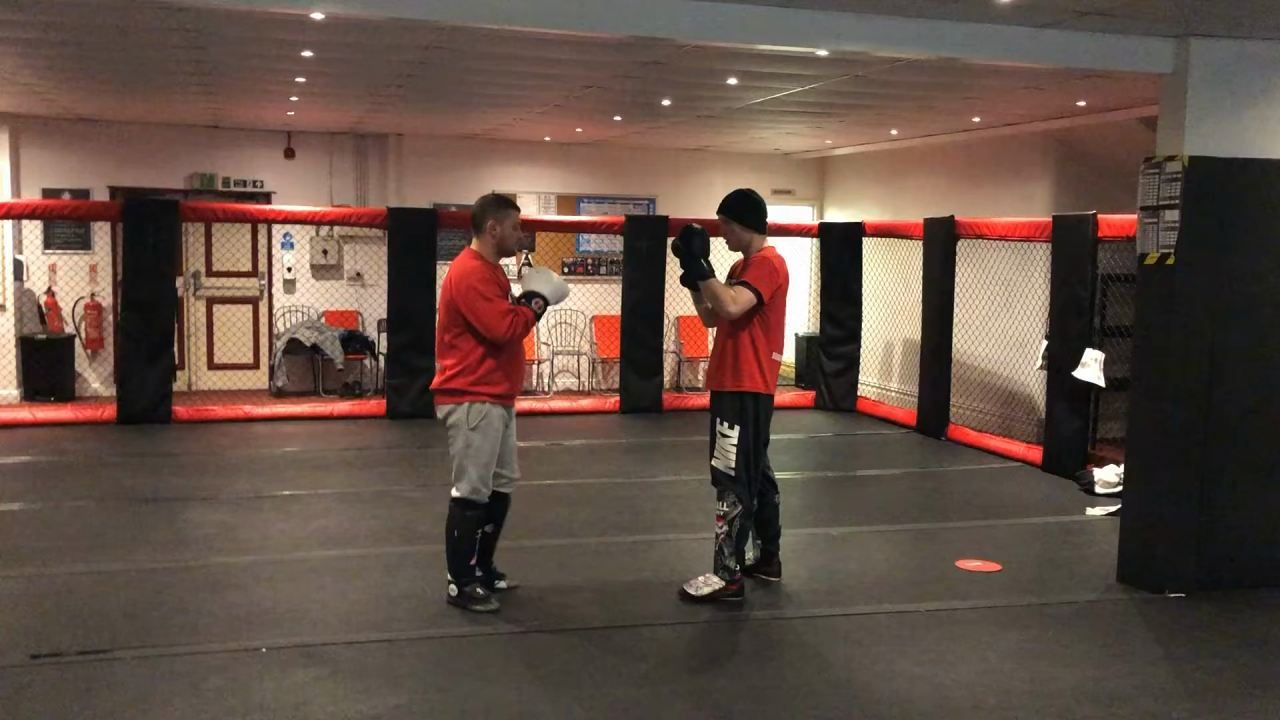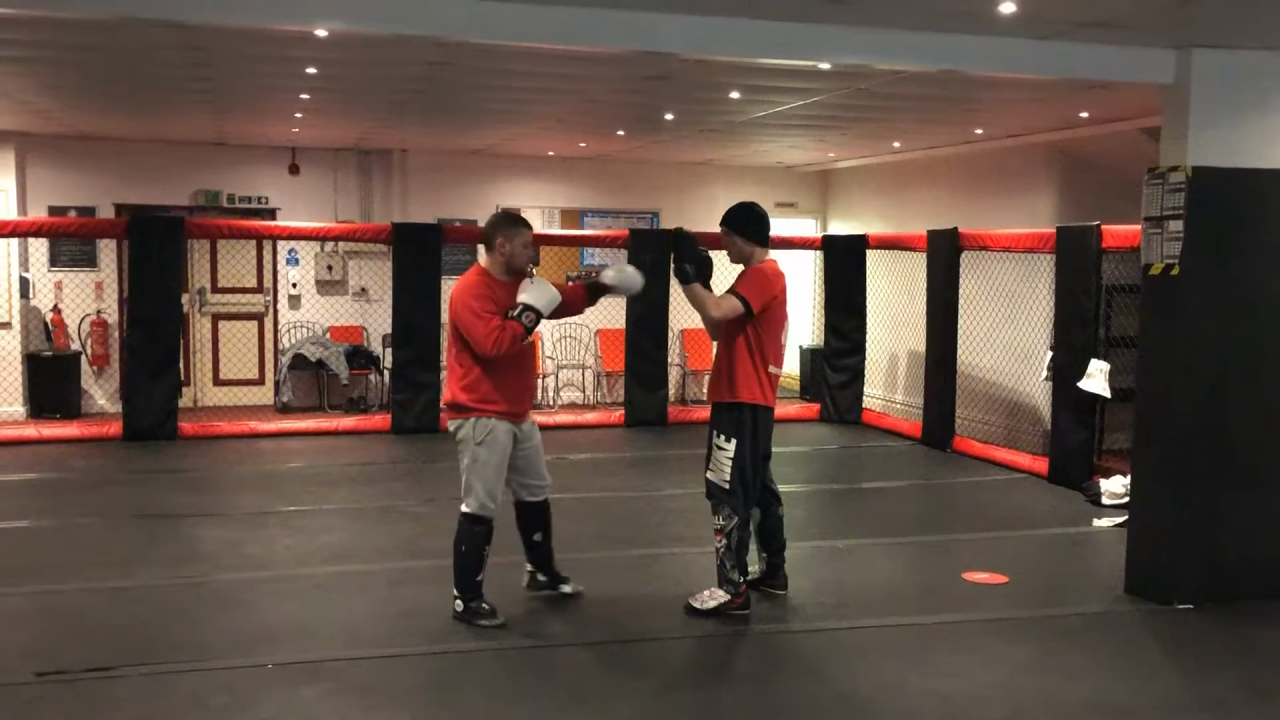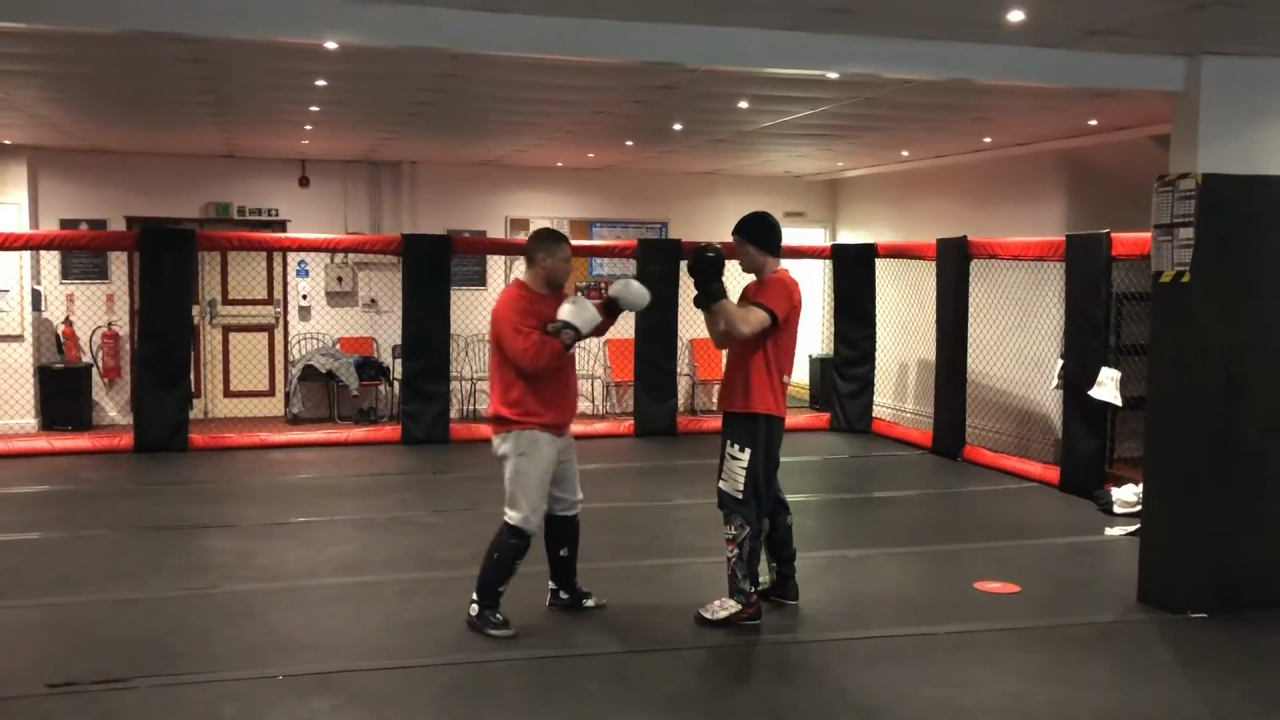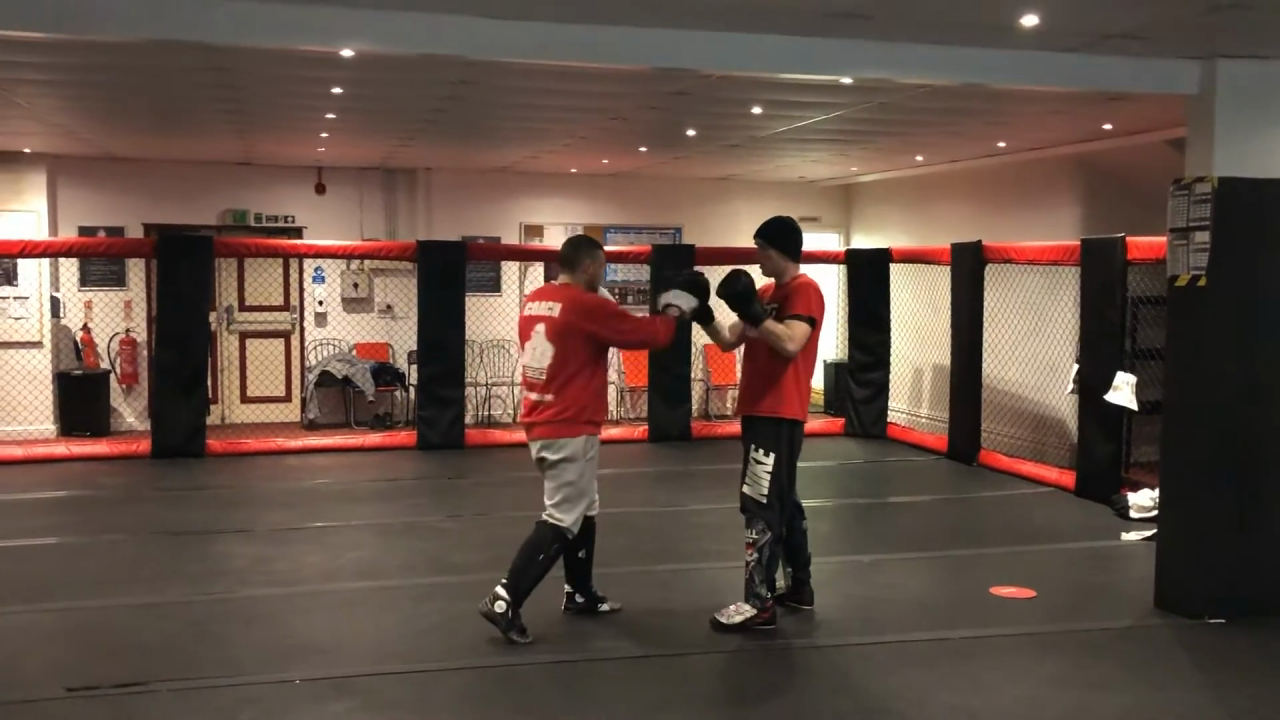
dt=0.4s
person 1, frame 1
left shoulder: (767, 264)
right shoulder: (743, 266)
left elbow: (731, 308)
right elbow: (712, 317)
left wrist: (700, 264)
right wrist: (692, 275)
left hip: (744, 388)
right hip: (741, 386)
left knee: (731, 478)
right knee: (755, 473)
left ankle: (728, 575)
right ankle: (767, 559)
person 1, frame 2
left shoulder: (762, 276)
right shoulder: (754, 277)
left elbow: (715, 311)
right elbow: (718, 330)
left wrist: (684, 271)
right wrist: (701, 282)
left hip: (742, 401)
right hip: (751, 400)
left knee: (726, 490)
right knee: (758, 485)
left ankle: (732, 588)
right ankle: (773, 571)
person 1, frame 3
left shoulder: (779, 285)
right shoulder: (753, 288)
left elbow: (745, 329)
right elbow: (722, 339)
left wrist: (713, 289)
right wrist: (707, 295)
left hip: (755, 410)
right hip: (750, 408)
left knee: (739, 500)
right knee: (766, 495)
left ankle: (744, 598)
right ankle: (784, 581)
person 1, frame 4
left shoulder: (804, 291)
right shoulder: (766, 293)
left elbow: (790, 344)
right elbow: (728, 342)
left wrist: (751, 309)
right wrist: (703, 314)
left hip: (779, 415)
right hip: (760, 411)
left knee: (761, 504)
right knee: (781, 500)
left ankle: (759, 603)
right ankle: (799, 587)
person 2, frame 1
left shoulder: (488, 269)
right shoulder: (469, 274)
right elbow: (505, 329)
left wrist: (532, 297)
right wrist: (537, 299)
left hip: (497, 399)
right hip: (472, 402)
left knee: (502, 486)
right knee: (471, 493)
left ankle: (481, 567)
right ankle: (460, 584)
person 2, frame 2
left shoulder: (520, 282)
right shoulder: (471, 291)
left elbow: (564, 300)
right elbow: (493, 344)
left wrist: (601, 284)
right wrist: (530, 311)
left hip: (516, 413)
right hip: (482, 416)
left knee: (534, 493)
right knee: (480, 508)
left ankle: (543, 573)
right ankle: (467, 599)
person 2, frame 3
left shoulder: (553, 297)
right shoulder: (512, 304)
left elbow: (584, 323)
right elbow: (532, 360)
left wrist: (612, 302)
right wrist: (569, 327)
left hip: (553, 428)
right hip: (526, 430)
left knee: (567, 508)
right knee: (524, 520)
left ankle: (564, 590)
right ankle: (482, 606)
person 2, frame 4
left shoulder: (533, 302)
right shoulder: (587, 306)
right elbow: (650, 334)
right wrist: (674, 310)
left hip: (543, 425)
right hip: (572, 431)
left knee: (582, 512)
right knee: (561, 521)
left ankle: (579, 594)
right ankle: (505, 600)
